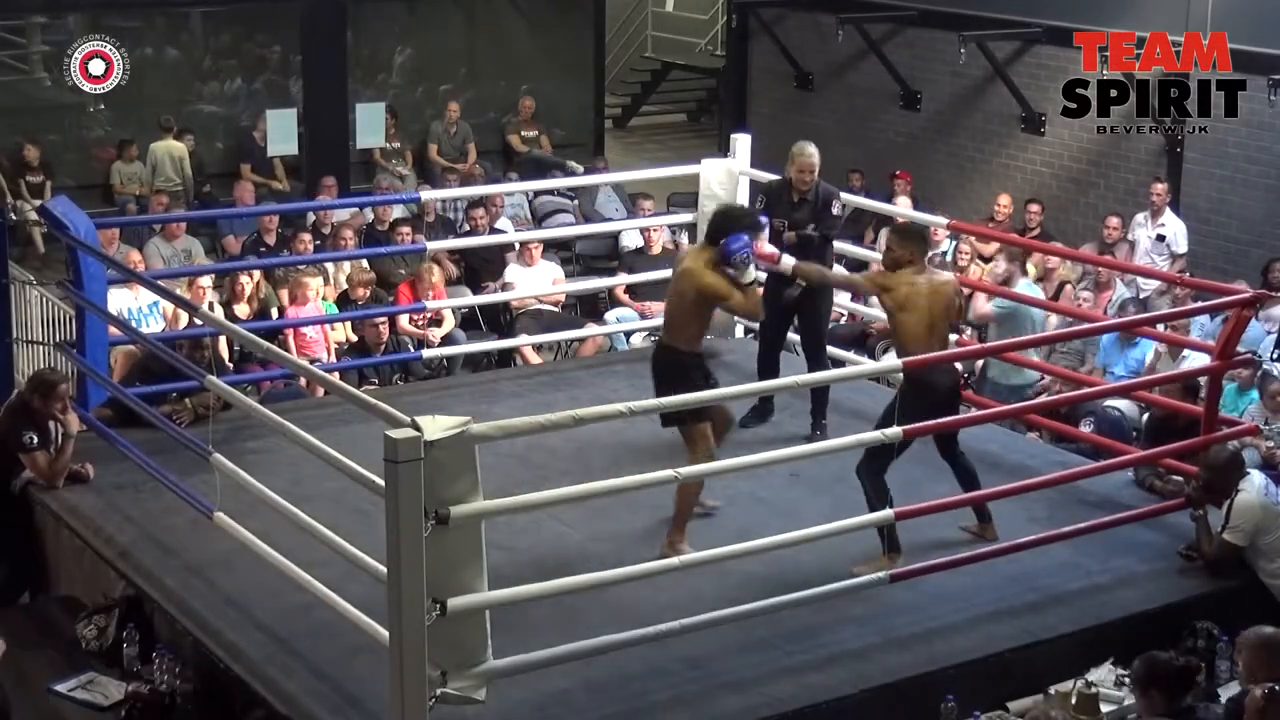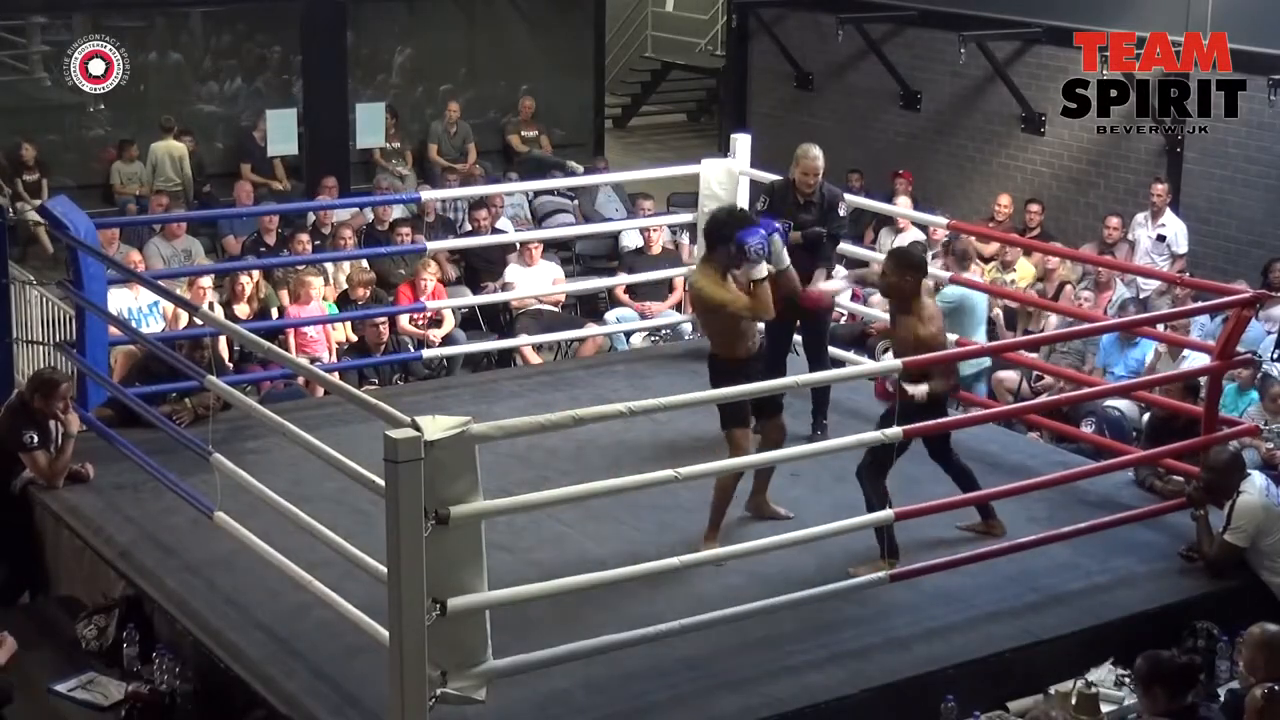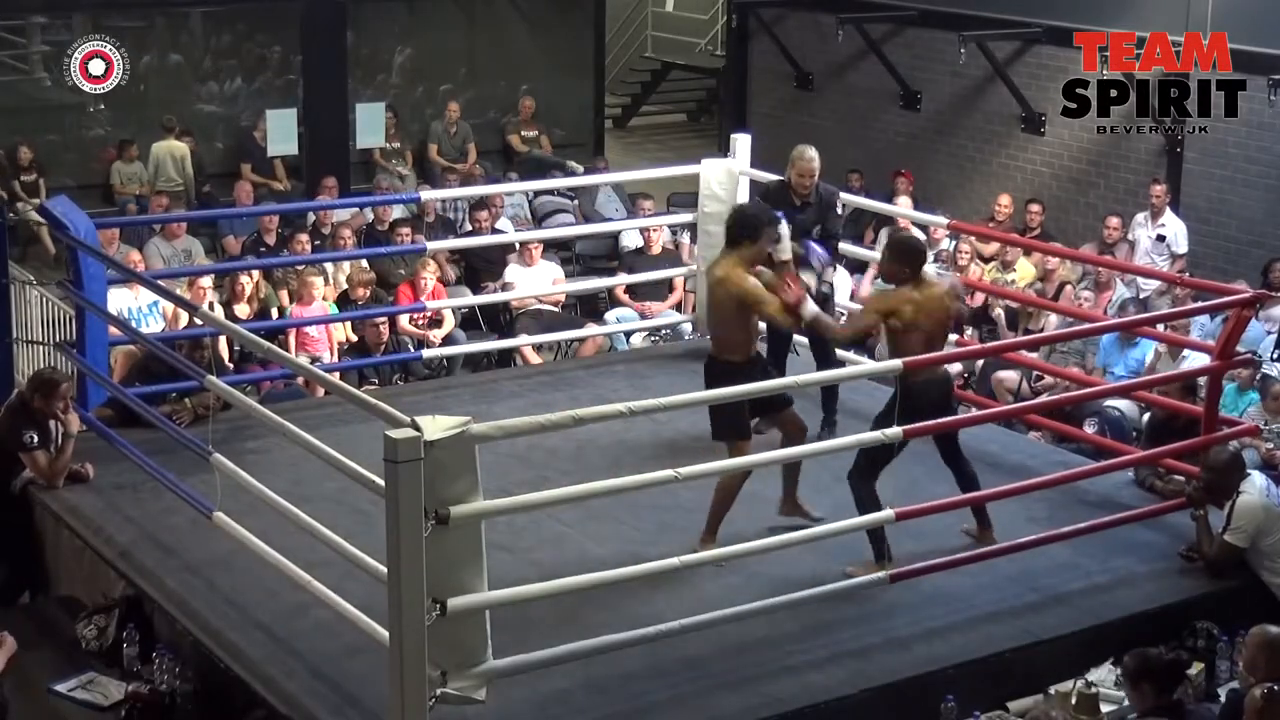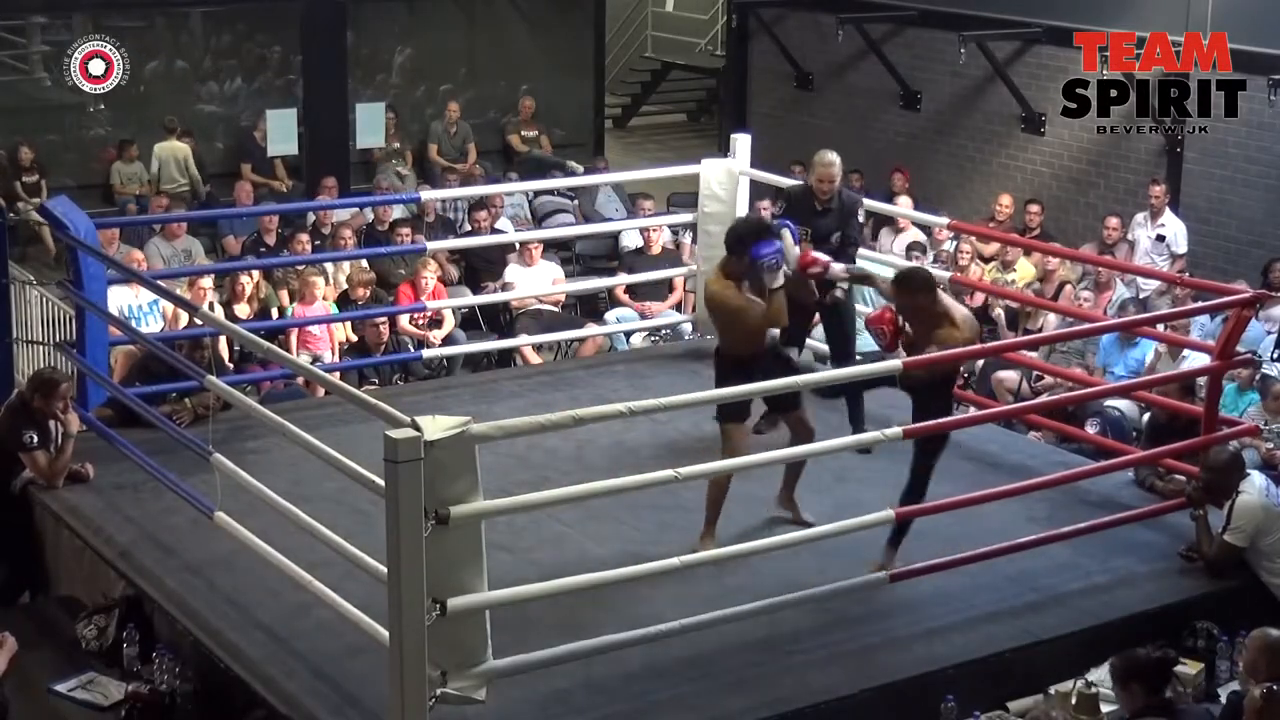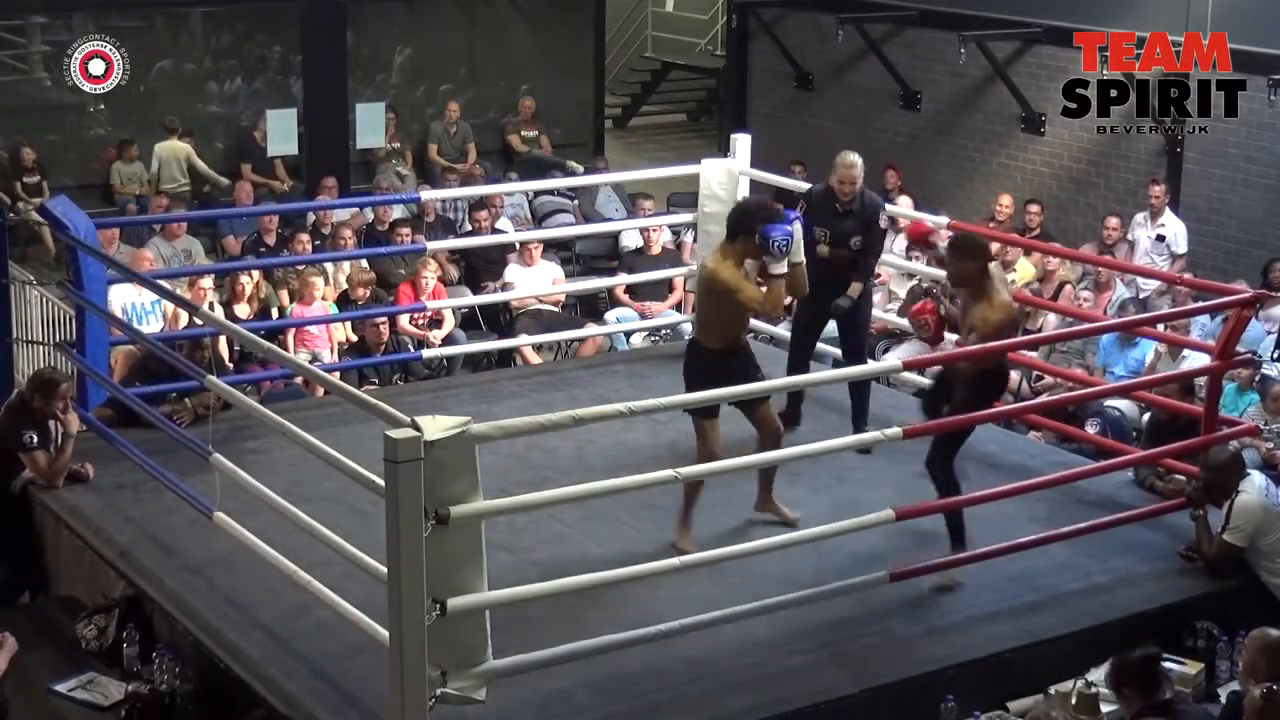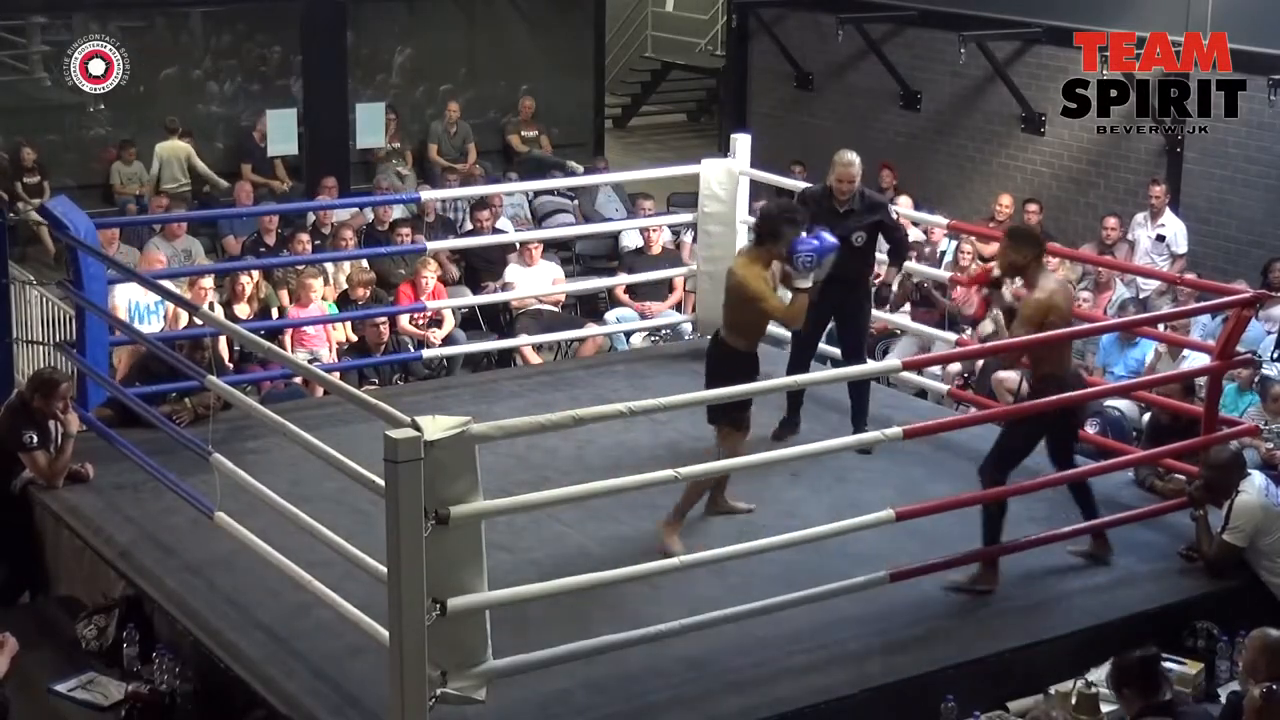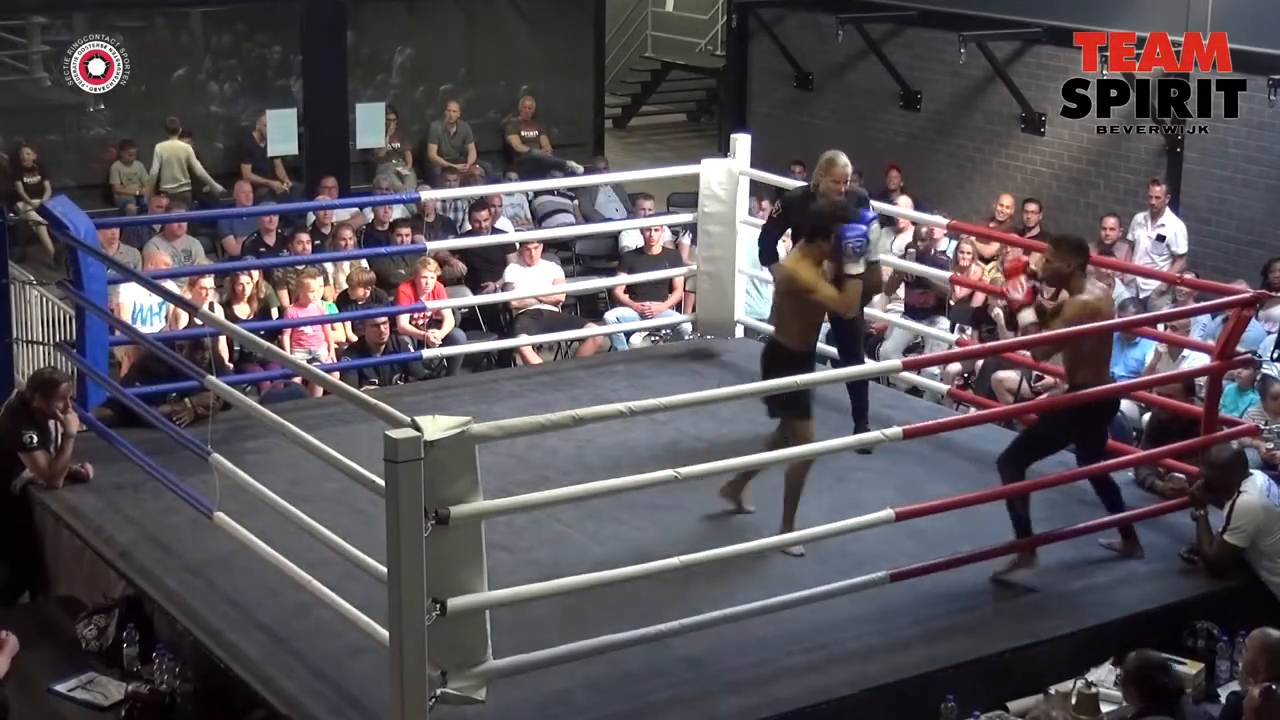
dt=0.3s
person 1, frame 1
left shoulder: (700, 256)
right shoulder: (703, 275)
left elbow: (734, 285)
right elbow: (753, 311)
left wrist: (744, 268)
right wrist: (747, 269)
left hip: (686, 356)
right hip: (677, 362)
left knee: (723, 421)
right knee: (703, 450)
left ankle: (692, 497)
right ankle: (675, 542)
person 1, frame 2
left shoulder: (737, 264)
right shoulder: (705, 285)
right elbow: (763, 313)
left wrist: (777, 252)
right wrist: (758, 267)
left hip: (756, 358)
right hip: (729, 368)
left knee: (776, 433)
right knee: (741, 455)
left ankle: (758, 500)
right ankle: (711, 536)
person 1, frame 3
left shoulder: (733, 266)
right shoulder: (736, 280)
left elbow: (779, 289)
right elbow: (786, 322)
left wrist: (784, 256)
left hip: (750, 362)
right hip: (729, 374)
left knee: (796, 429)
left ankle: (790, 501)
right ankle: (708, 539)
person 1, frame 4
left shoulder: (756, 267)
right shoulder: (719, 290)
right elbow: (777, 320)
right wrist: (774, 278)
left hip: (767, 355)
right hip: (734, 365)
left knee: (804, 431)
right knee: (734, 453)
left ankle: (787, 498)
right ankle: (708, 534)
person 1, frame 5
left shoulder: (746, 258)
right shoulder: (718, 270)
right elbow: (771, 308)
left wrist: (792, 253)
right wrist: (778, 263)
left hip: (738, 353)
right hip: (707, 359)
left knee: (773, 431)
right knee: (710, 451)
left ankle: (766, 500)
right ankle: (683, 527)
person 1, frame 6
left shoulder: (760, 260)
right shoulder: (747, 275)
right elbow: (793, 320)
left wrist: (814, 270)
right wrist: (803, 277)
left hip: (741, 353)
right hip: (729, 360)
left knee: (734, 435)
right knee: (730, 450)
left ankle: (718, 499)
right ankle: (672, 524)
person 1, frame 7
left shoulder: (809, 257)
right shoulder: (798, 271)
left elbow: (848, 289)
right elbow: (847, 307)
left wrist: (859, 258)
right wrist: (854, 263)
left hip: (797, 356)
right hip: (786, 360)
left knee: (787, 435)
right knee: (804, 448)
left ankle: (734, 487)
right ankle: (786, 529)
person 2, frame 1
left shoulder: (889, 281)
right shoulder: (949, 282)
left elbow: (830, 279)
left wrist: (778, 261)
left hip: (920, 385)
right hip: (949, 377)
left knee: (870, 468)
right knee: (952, 451)
left ankle: (891, 555)
right ankle: (986, 524)
person 2, frame 2
left shoulder: (925, 329)
right shoulder: (907, 296)
left elbow: (949, 381)
left wrist: (909, 392)
left hip: (918, 399)
right hip: (923, 395)
left knee: (870, 472)
right knee: (945, 456)
left ankle: (888, 559)
right ankle: (990, 521)
person 2, frame 3
left shoulder: (891, 302)
right shoulder: (944, 291)
right elbow: (958, 314)
left hip: (911, 395)
right hip: (940, 385)
left knee: (861, 476)
right knee: (953, 456)
left ankle: (882, 561)
right ankle: (984, 528)
person 2, frame 4
left shoulder: (959, 334)
right shoulder: (920, 296)
left elbow: (915, 373)
right elbow: (872, 279)
left wrist: (890, 345)
right wrist: (833, 270)
left hip: (933, 389)
right hip: (907, 359)
left knee: (920, 471)
left ankle: (891, 548)
person 2, frame 5
left shoulder: (997, 311)
right shoulder: (981, 275)
left elbow: (962, 364)
left hip: (984, 379)
right hip: (970, 371)
left knee: (938, 462)
right knee: (932, 401)
left ankle: (959, 553)
person 2, frame 6
left shoulder: (1039, 299)
right shoulder: (1055, 282)
left elbow: (1008, 356)
right elbow: (1022, 321)
right wrist: (998, 297)
left hip: (1049, 393)
right hip: (1069, 385)
left knee: (993, 472)
right knee: (1065, 465)
left ankle: (988, 570)
right ankle: (1099, 543)
person 2, frame 7
left shoulder: (1084, 304)
right shoulder: (1094, 292)
left elbow: (1040, 351)
right elbow: (1056, 321)
left wrist: (1022, 310)
right wrist: (1033, 300)
left hip: (1082, 399)
right hip: (1104, 395)
left knee: (1010, 462)
right knee: (1093, 468)
left ankle: (1026, 551)
right ankle: (1130, 541)
person 3, frame 1
left shoulder: (828, 197)
right shoulder: (771, 191)
left elbow: (821, 246)
left wrist: (800, 284)
right wrist: (795, 236)
left hip: (814, 285)
right hip: (778, 281)
left knee: (815, 351)
right knee: (769, 344)
left ankle: (819, 420)
right ankle: (764, 405)
person 3, frame 2
left shoulder: (833, 198)
right shoulder: (775, 191)
left elbow: (830, 246)
left wrist: (815, 285)
right wrist: (801, 236)
left hip: (816, 285)
left knee: (817, 353)
right knee: (775, 349)
left ankle: (820, 421)
person 3, frame 3
left shoulder: (829, 197)
right shoulder: (771, 193)
left elbow: (831, 243)
left wrist: (826, 282)
left hip: (816, 283)
left knee: (825, 351)
right knee: (776, 349)
left ankle: (829, 419)
person 3, frame 4
left shoulder: (852, 203)
right shoulder: (792, 197)
left elbow: (850, 250)
left wrist: (840, 289)
right wrist: (812, 250)
left hip: (835, 287)
left knee: (845, 357)
right knee: (787, 350)
person 3, frame 5
left shoulder: (874, 207)
right shoulder: (814, 197)
left elbow: (870, 258)
right elbow: (798, 239)
left wrist: (850, 296)
right wrist: (831, 252)
left hip: (854, 292)
right hip: (816, 287)
left knee: (856, 359)
right knee: (799, 350)
left ankle: (860, 427)
right ankle: (792, 412)
person 3, frame 6
left shoulder: (875, 205)
right shoulder: (810, 198)
left elbow: (900, 244)
left wrist: (887, 283)
left hip: (855, 291)
right hip: (816, 289)
left knee: (855, 359)
right knee: (800, 353)
left ankle: (860, 427)
right ankle: (792, 417)
person 3, frame 7
left shoulder: (858, 200)
right shoulder: (795, 201)
left elbow: (869, 241)
right elbow: (767, 240)
left wrist: (873, 277)
left knee: (853, 357)
left ankle: (862, 425)
person 4, frame 1
left shoulder: (42, 412)
right shoulder: (20, 424)
left elbow: (51, 461)
right elbow: (53, 479)
left wrist: (74, 470)
right wrist: (70, 434)
left knee: (28, 561)
right knee: (21, 567)
person 4, frame 2
left shoulder: (41, 412)
right shoulder: (20, 424)
left elbow: (52, 462)
right elbow: (53, 479)
left wrist: (74, 470)
right wrist: (70, 434)
left knee: (28, 562)
right knee: (23, 568)
person 4, frame 3
left shoulder: (41, 412)
right shoulder: (20, 424)
left elbow: (51, 462)
right elbow: (53, 479)
left wrist: (74, 470)
right wrist: (70, 434)
left knee: (29, 562)
right knee: (23, 568)
person 4, frame 4
left shoulder: (41, 412)
right shoulder: (20, 424)
left elbow: (51, 462)
right elbow: (53, 479)
left wrist: (74, 470)
right wrist: (70, 434)
left knee: (29, 563)
right knee: (23, 568)
person 4, frame 5
left shoulder: (41, 412)
right shoulder: (20, 423)
left elbow: (51, 463)
right elbow: (53, 479)
left wrist: (74, 470)
right wrist: (70, 434)
left knee: (30, 563)
right knee: (23, 568)
person 4, frame 6
left shoulder: (41, 413)
right shoulder: (20, 423)
left elbow: (51, 462)
right elbow: (52, 479)
left wrist: (74, 470)
right wrist: (70, 434)
left knee: (29, 563)
right knee: (23, 568)
person 4, frame 7
left shoulder: (41, 413)
right shoulder: (20, 423)
left elbow: (51, 462)
right elbow: (53, 479)
left wrist: (74, 470)
right wrist: (70, 433)
left knee: (29, 563)
right knee: (23, 568)
